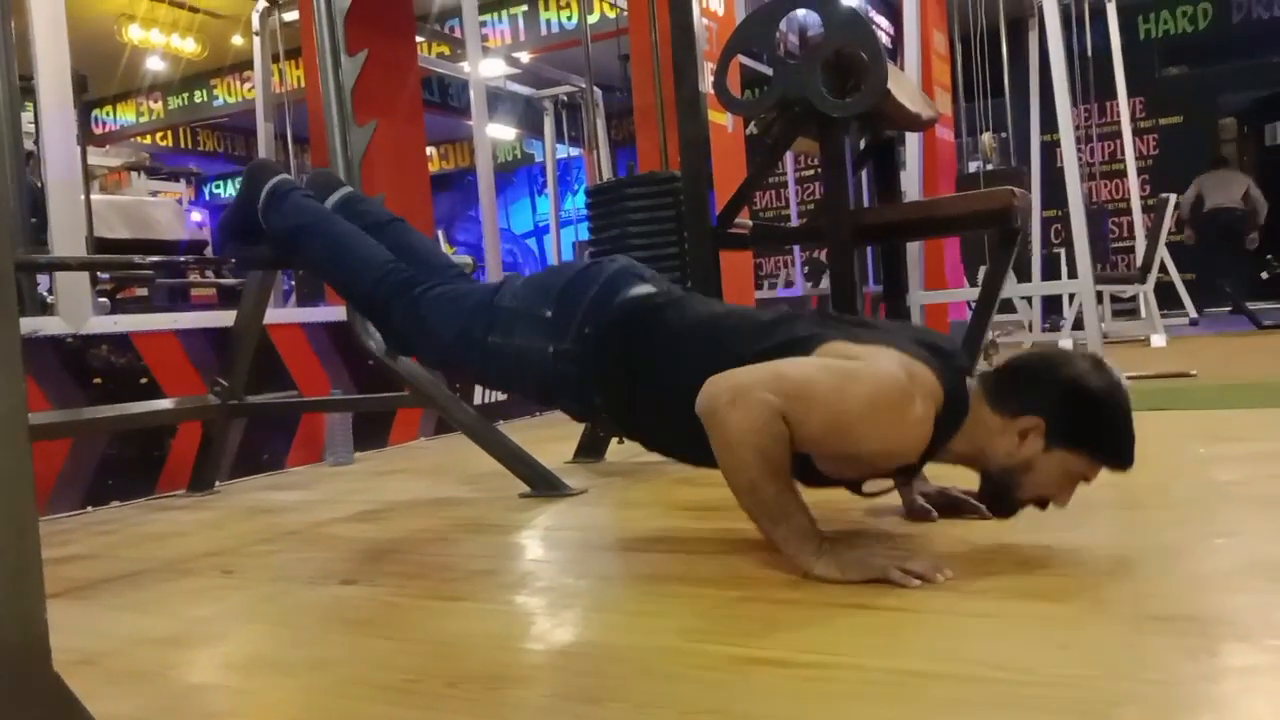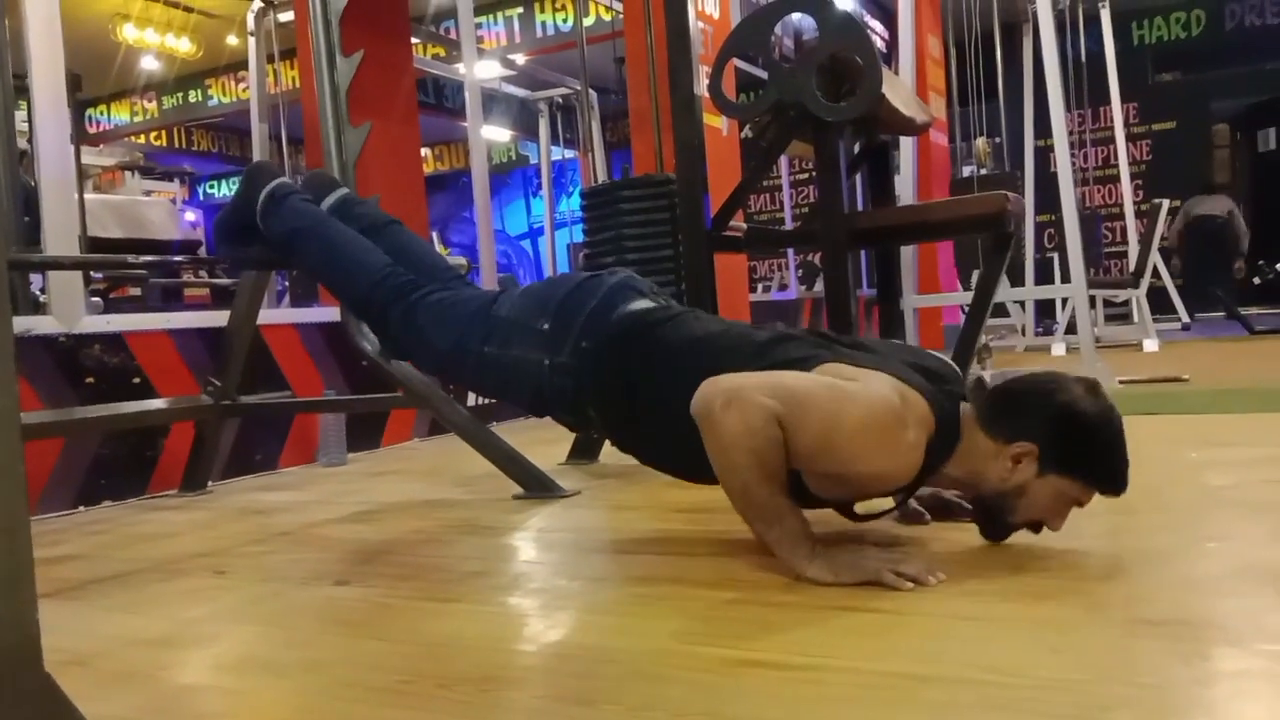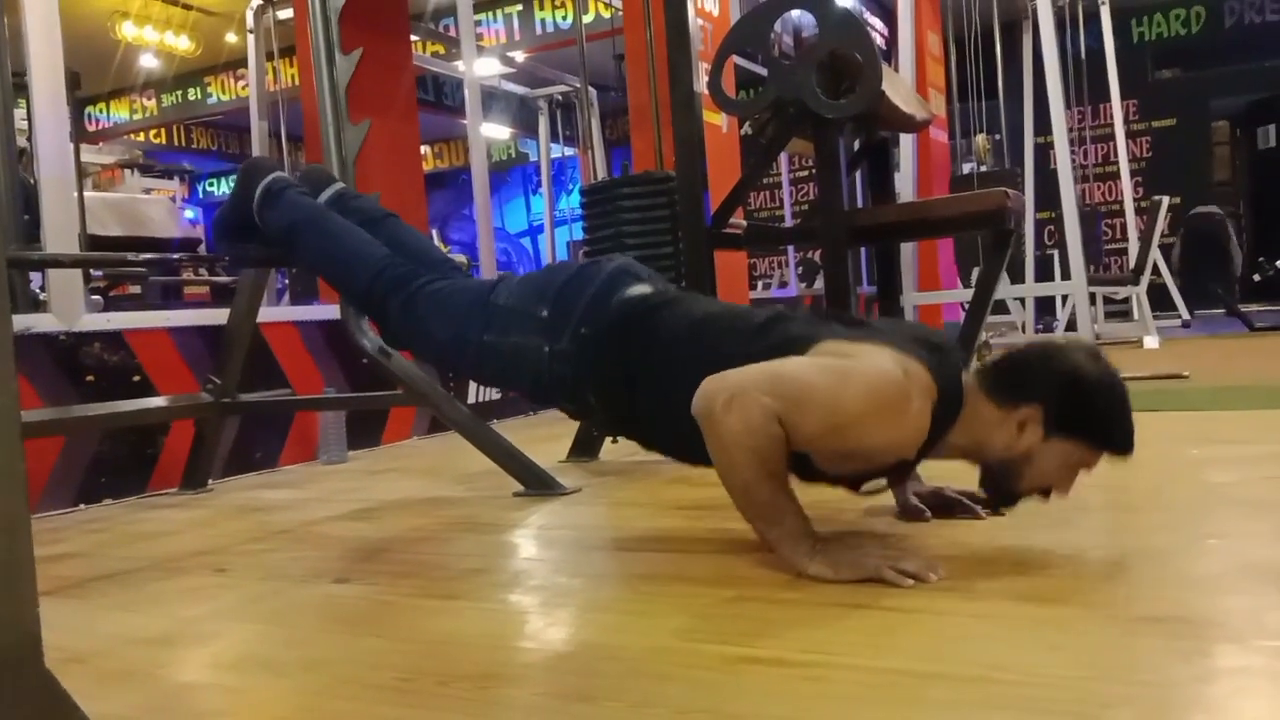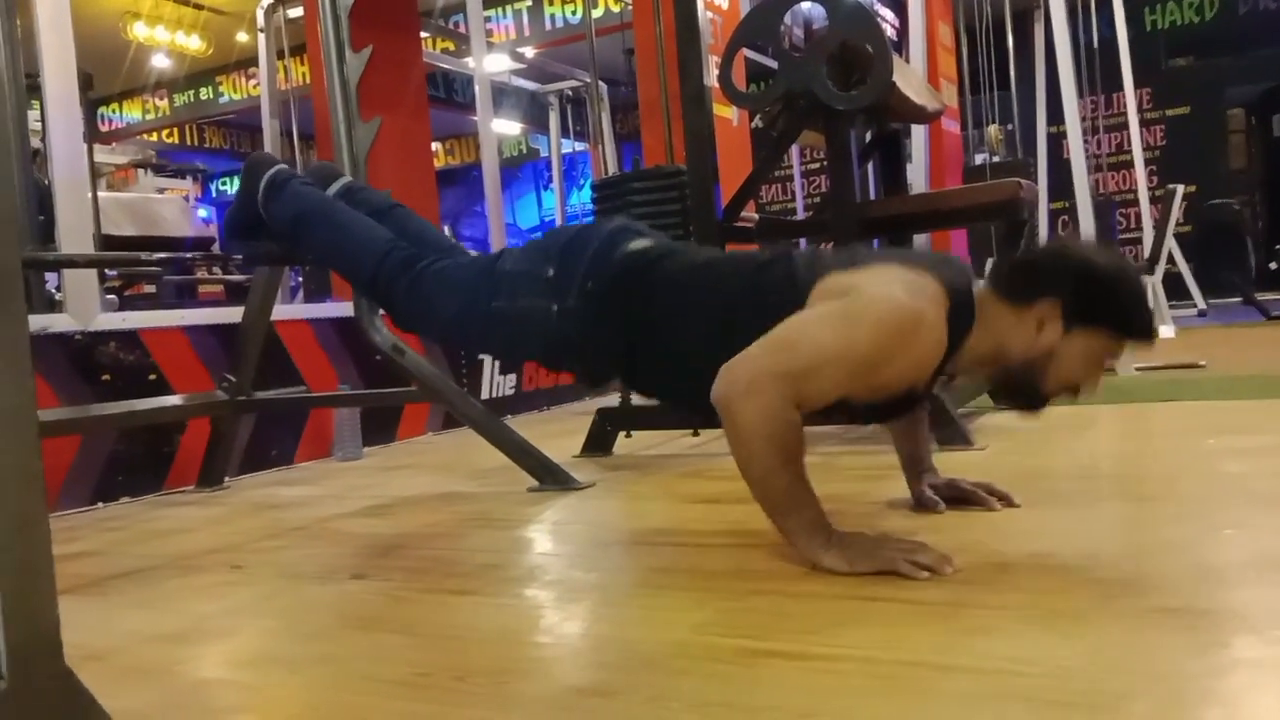
dt=0.2s
person 1, frame 1
left shoulder: (944, 376)
right shoulder: (900, 409)
right elbow: (733, 400)
left wrist: (913, 487)
right wrist: (812, 550)
left hip: (639, 310)
right hip: (591, 338)
left knee: (439, 294)
right knee: (414, 309)
left ankle: (330, 198)
right ankle: (275, 200)
person 1, frame 2
left shoulder: (941, 389)
right shoulder: (893, 435)
right elbow: (728, 402)
left wrist: (913, 494)
right wrist: (806, 553)
left hip: (636, 323)
right hip: (585, 350)
left knee: (443, 299)
right knee: (409, 313)
left ankle: (328, 201)
right ankle: (273, 204)
person 1, frame 3
left shoulder: (944, 370)
right shoulder: (896, 405)
right elbow: (726, 401)
left wrist: (906, 483)
right wrist: (805, 549)
left hip: (639, 309)
right hip: (588, 337)
left knee: (437, 288)
right knee: (408, 302)
left ankle: (326, 195)
right ankle: (269, 198)
person 1, frame 4
left shoulder: (956, 299)
right shoulder: (912, 321)
right elbow: (746, 386)
left wrist: (920, 475)
right wrist: (821, 541)
left hip: (649, 277)
right hip: (598, 295)
left knee: (447, 272)
right knee: (416, 284)
left ankle: (333, 190)
right ankle: (275, 192)
